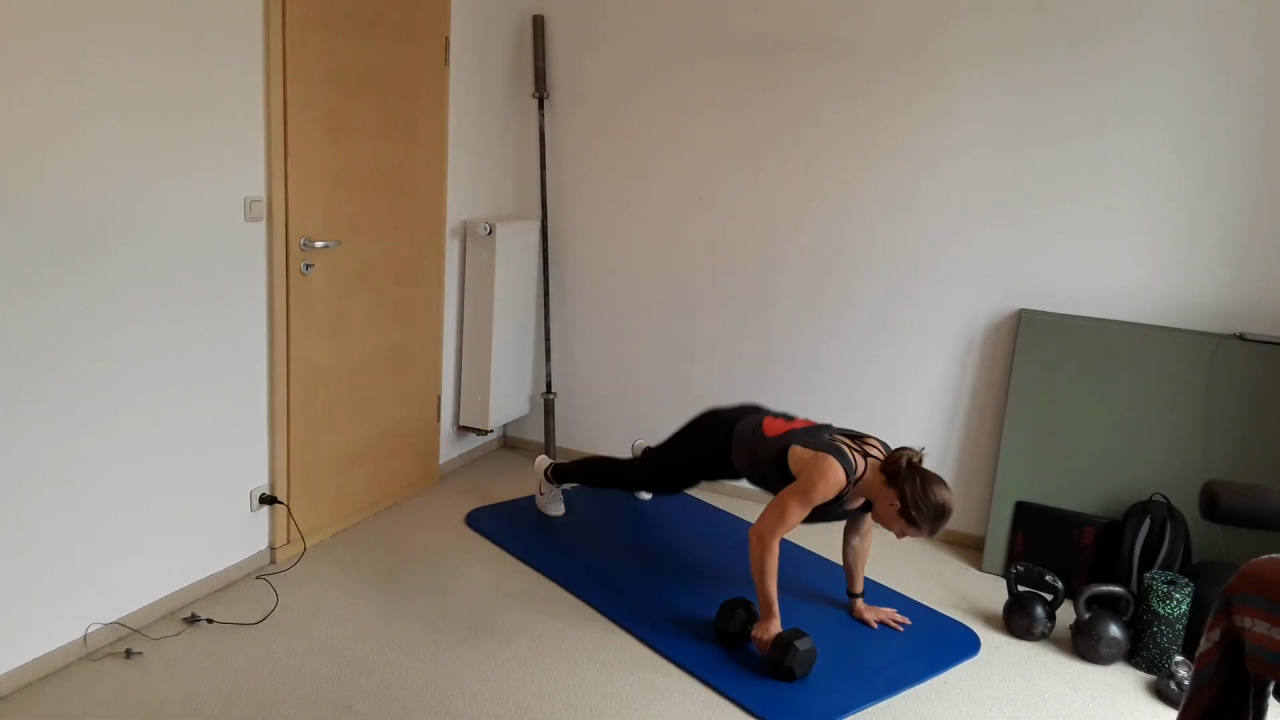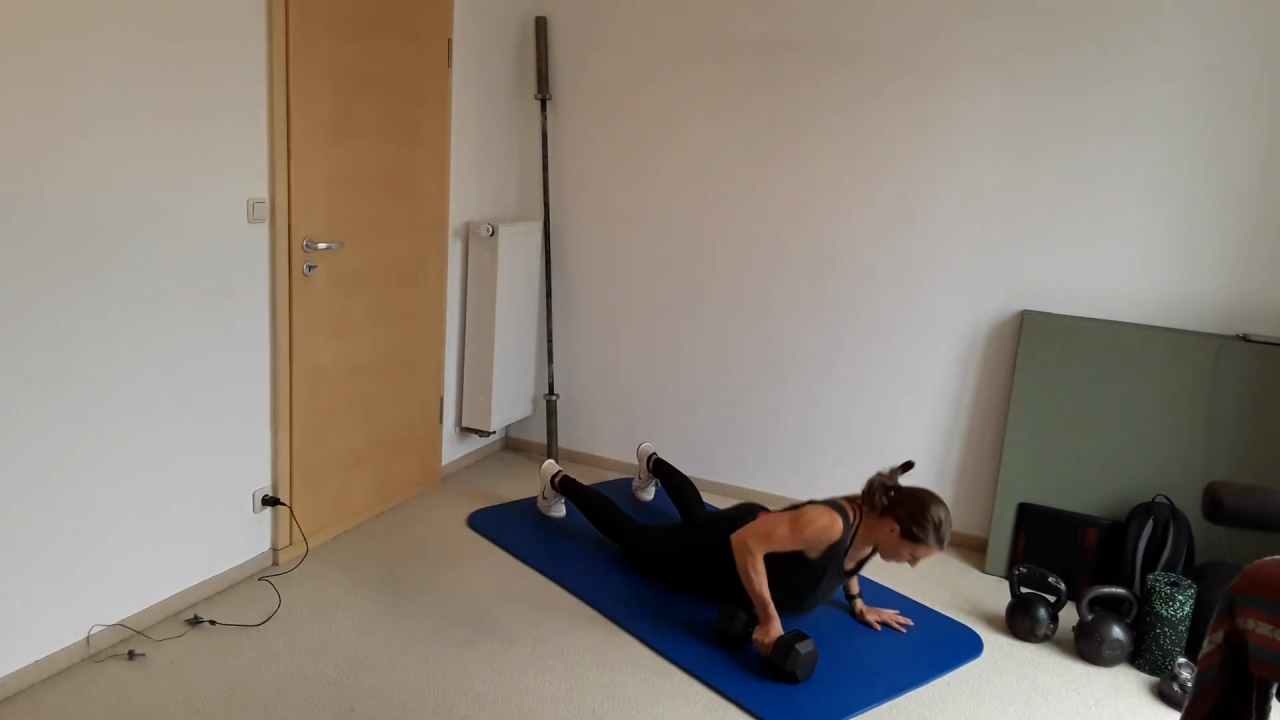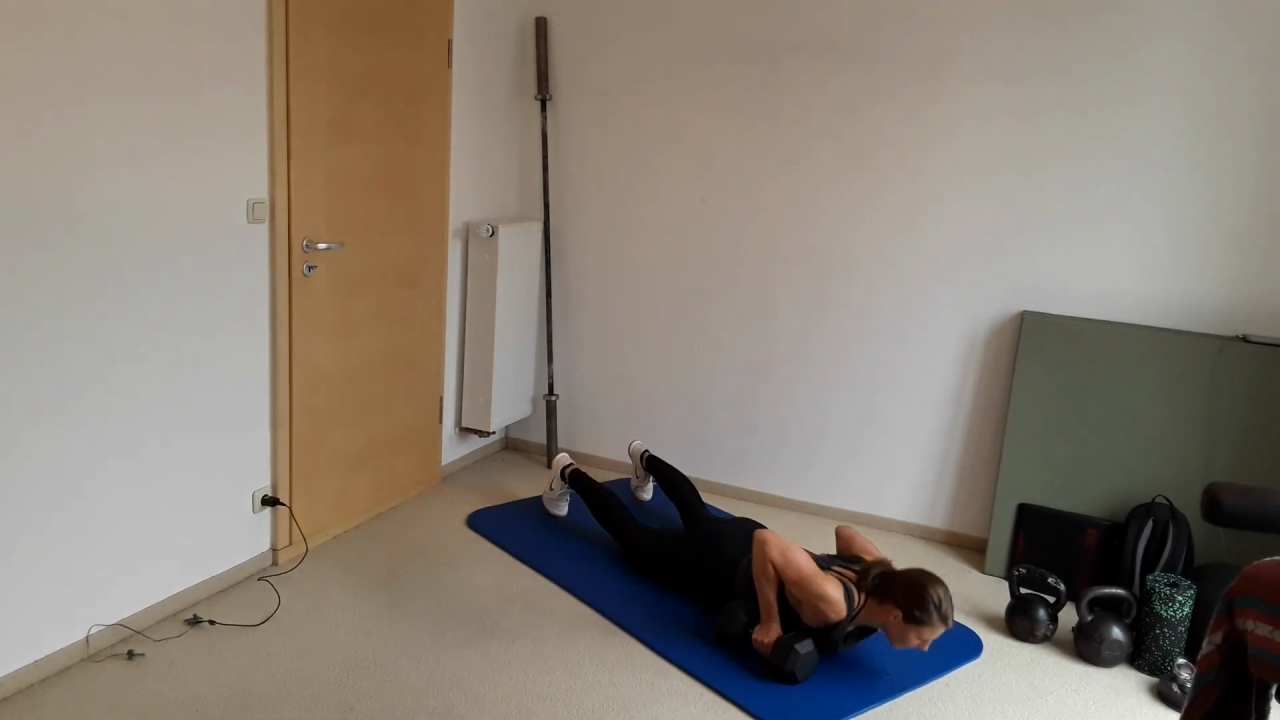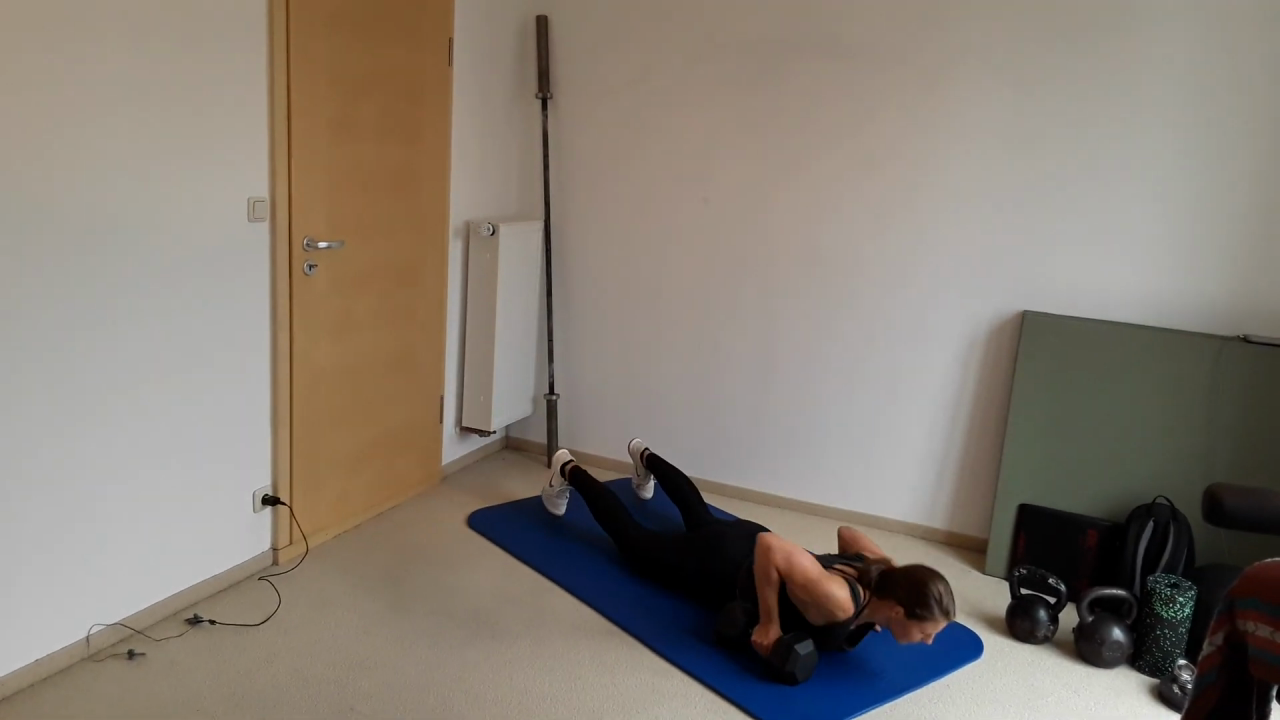
dt=0.2s
person 1, frame 1
left shoulder: (883, 471)
right shoulder: (833, 476)
left elbow: (857, 532)
right elbow: (763, 538)
left wrist: (857, 599)
right wrist: (769, 617)
left hip: (756, 430)
right hip: (724, 436)
right knee: (637, 479)
left ankle: (646, 457)
right ankle: (551, 473)
person 1, frame 2
left shoulder: (873, 517)
right shoulder: (828, 524)
right elbow: (746, 541)
left wrist: (858, 603)
right wrist: (768, 619)
left hip: (756, 525)
right hip: (724, 546)
left knee: (698, 515)
right knee: (632, 536)
left ankle: (651, 462)
right ankle: (558, 480)
person 1, frame 3
left shoulder: (881, 579)
right shoulder: (834, 605)
left elbow: (845, 531)
right elbow: (767, 545)
right wrist: (770, 621)
left hip: (747, 543)
right hip: (721, 569)
left knee: (699, 517)
right knee: (635, 537)
left ankle: (645, 460)
right ankle: (569, 474)
person 1, frame 4
left shoulder: (882, 576)
right shoulder: (836, 600)
left elbow: (849, 533)
right elbow: (769, 545)
right wrist: (769, 621)
left hip: (746, 542)
right hip: (722, 569)
left knee: (701, 519)
right knee: (634, 539)
left ankle: (644, 457)
right ankle: (569, 471)
